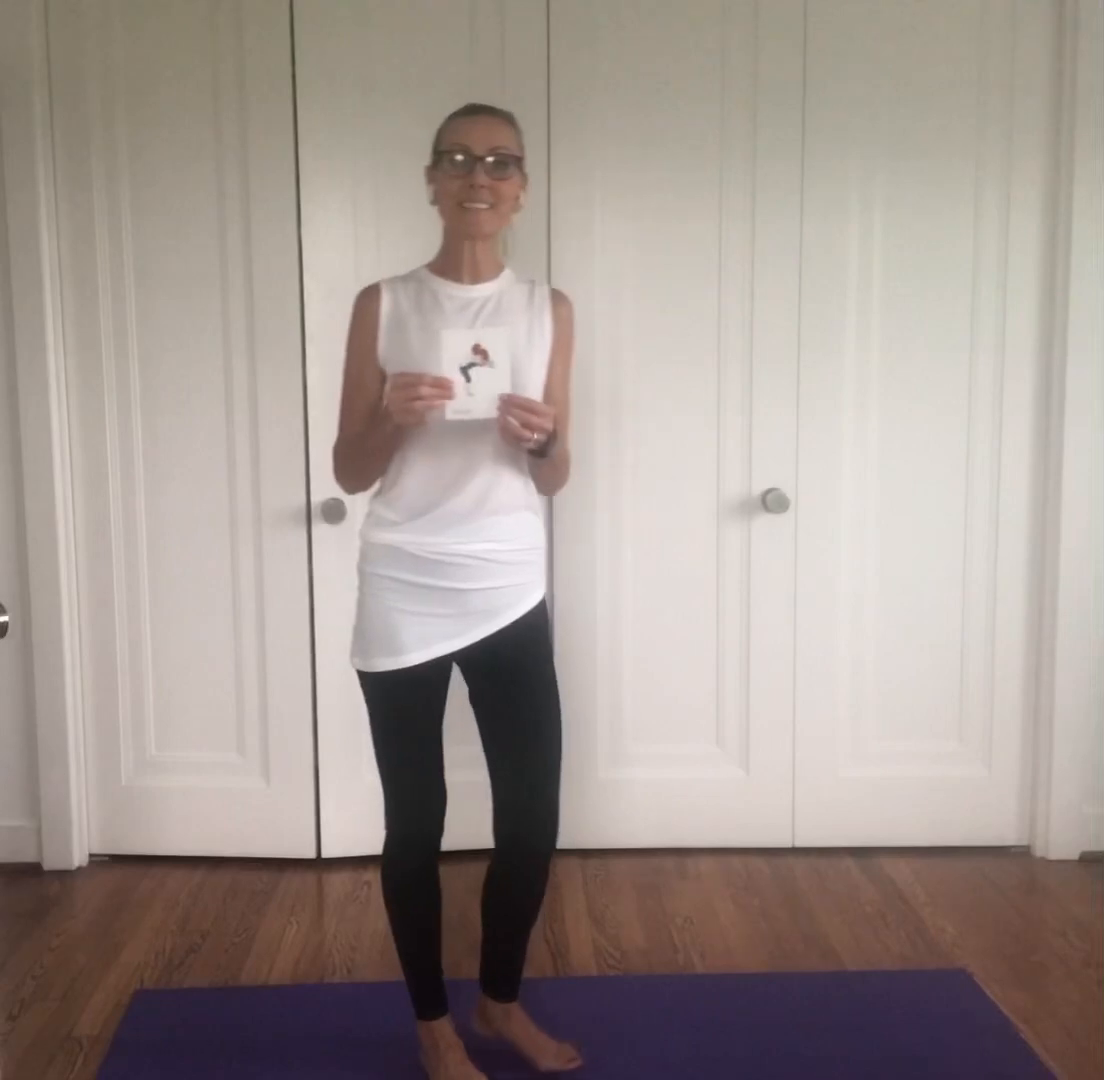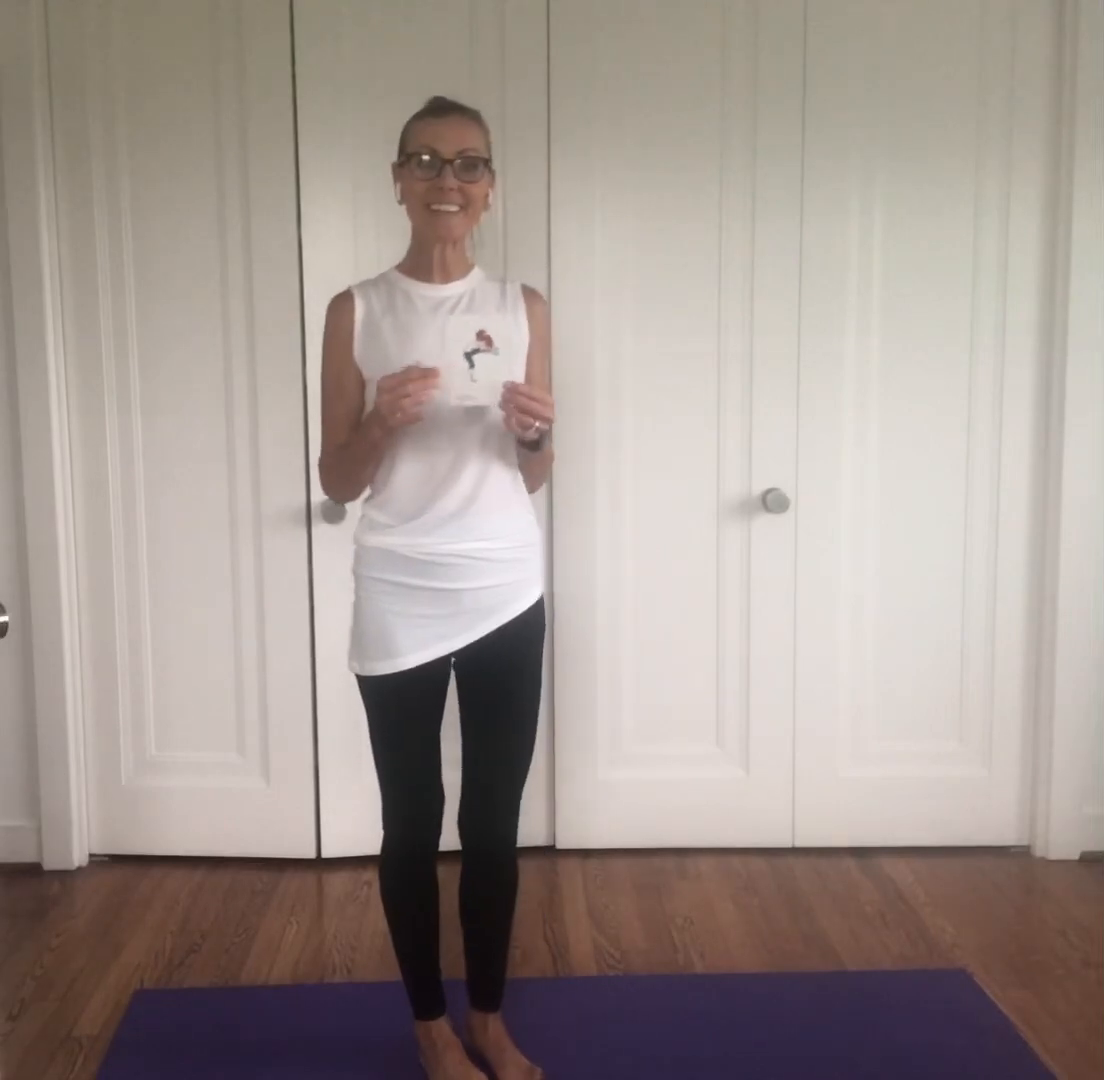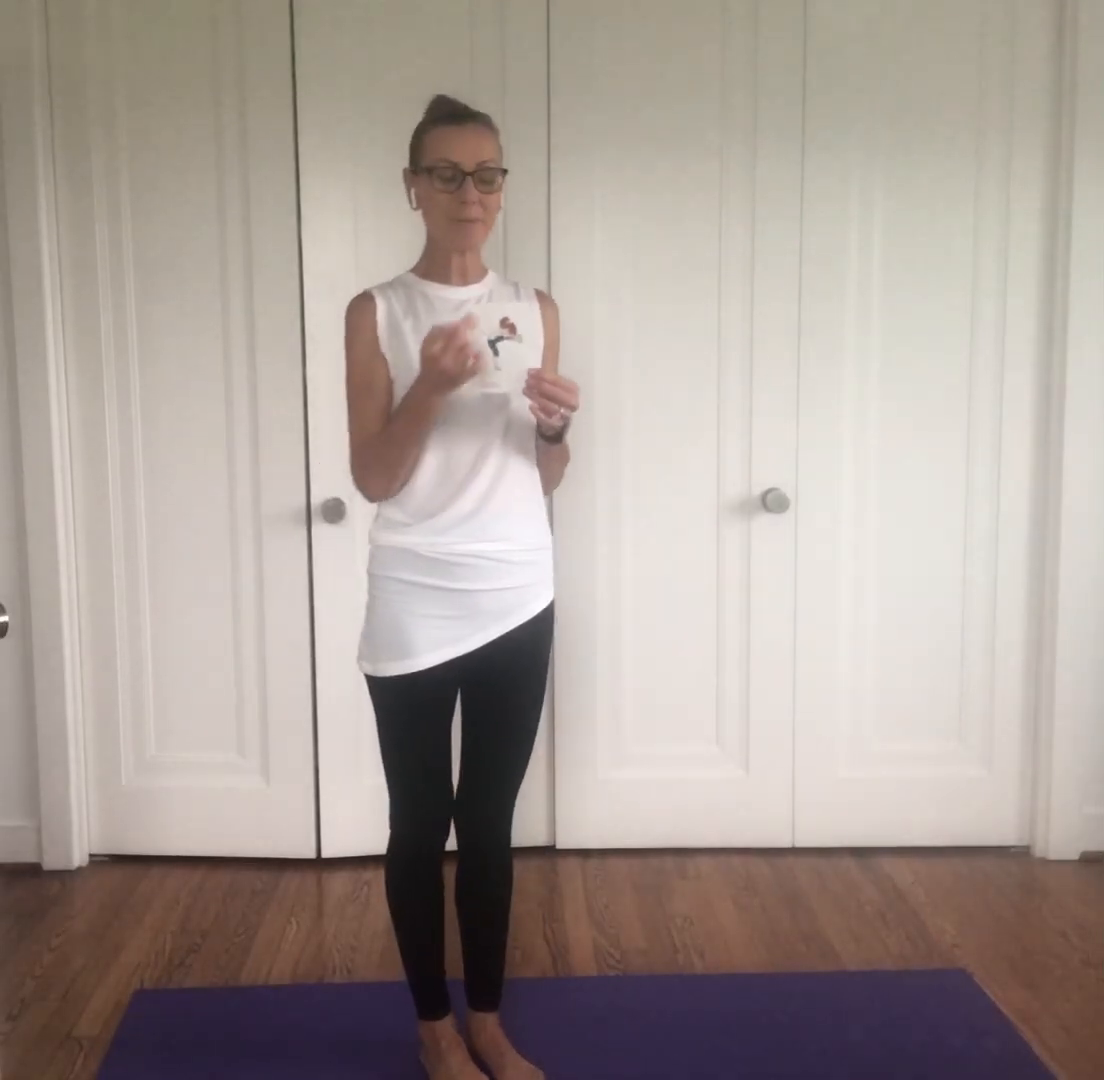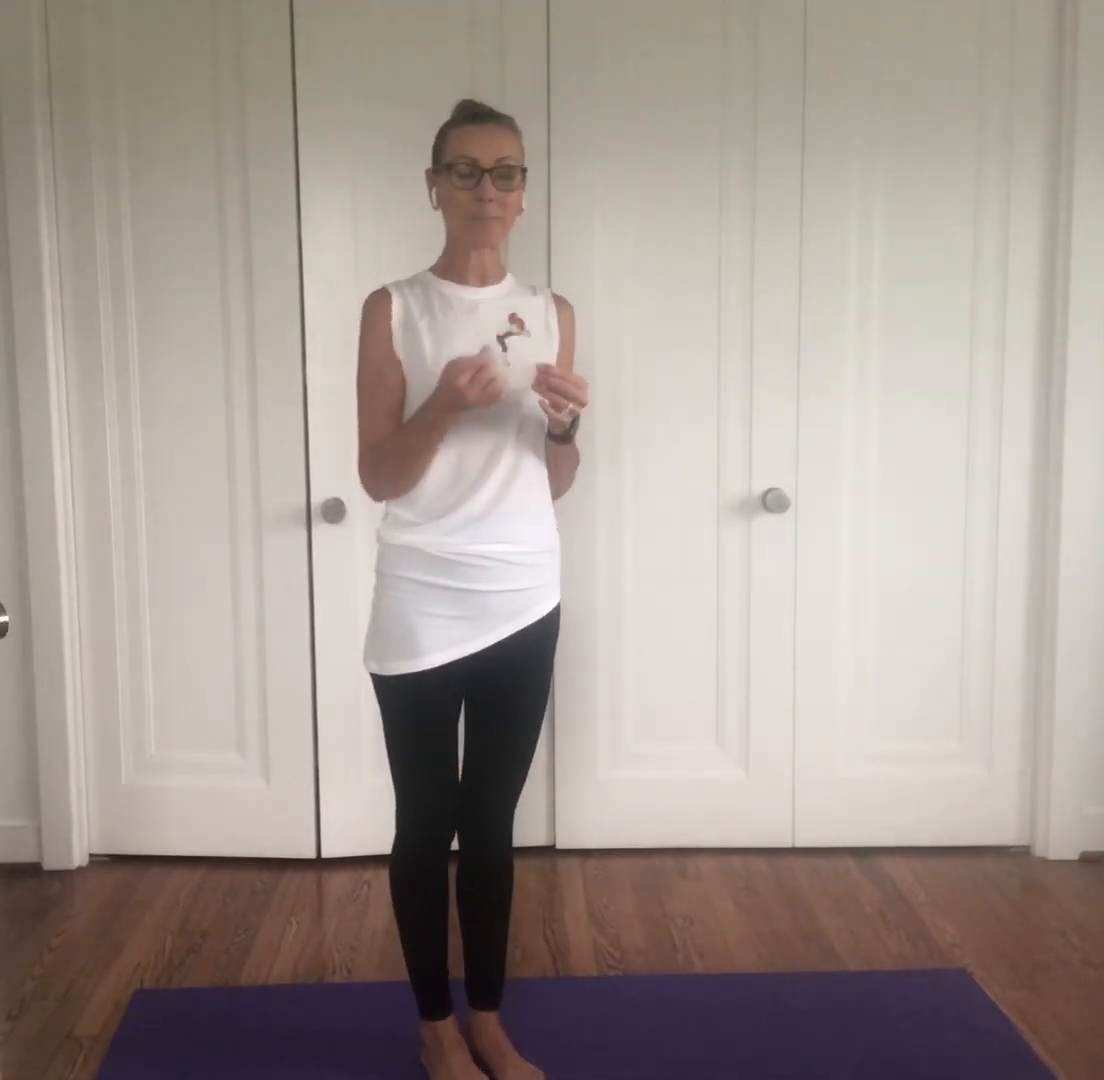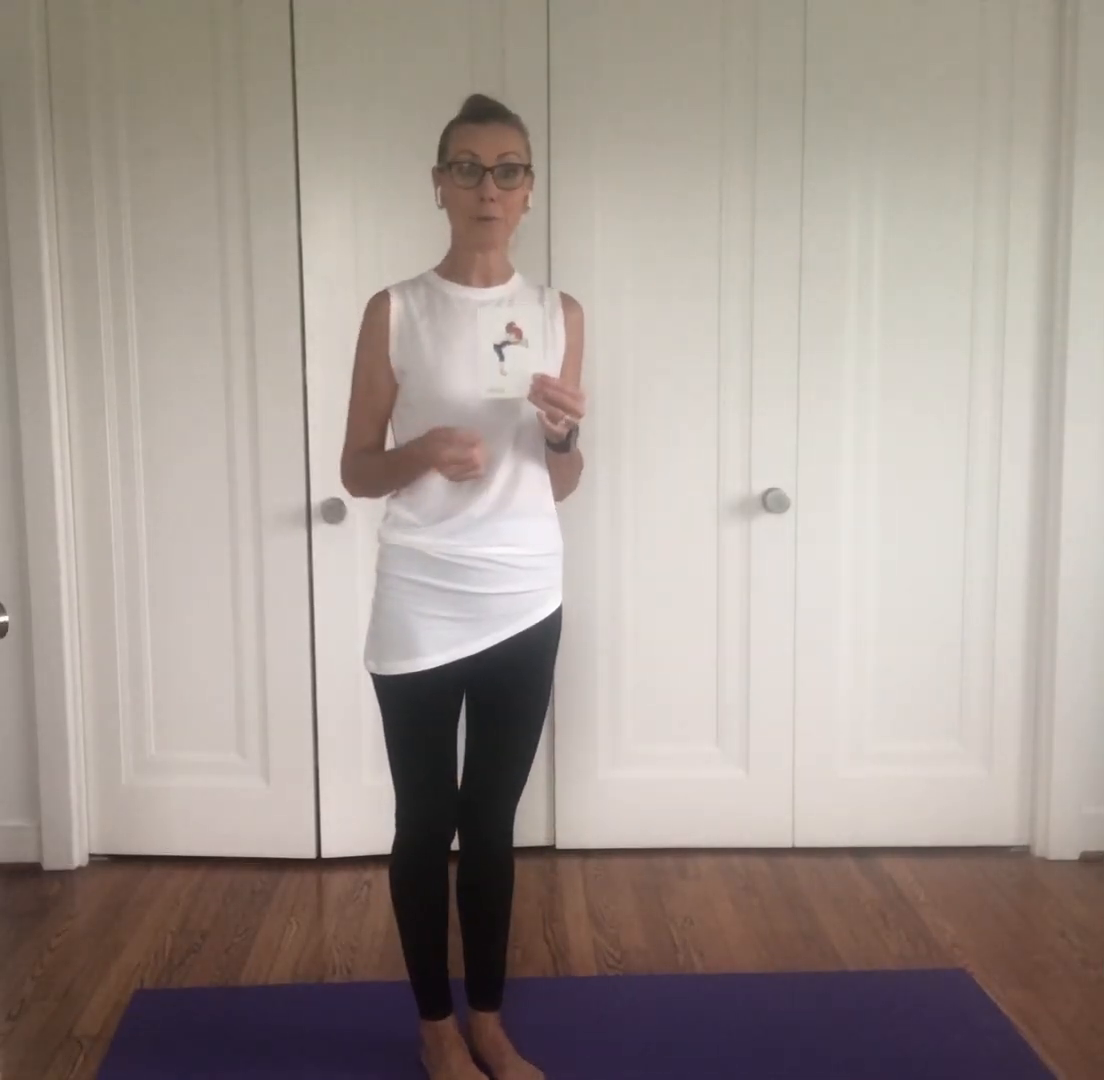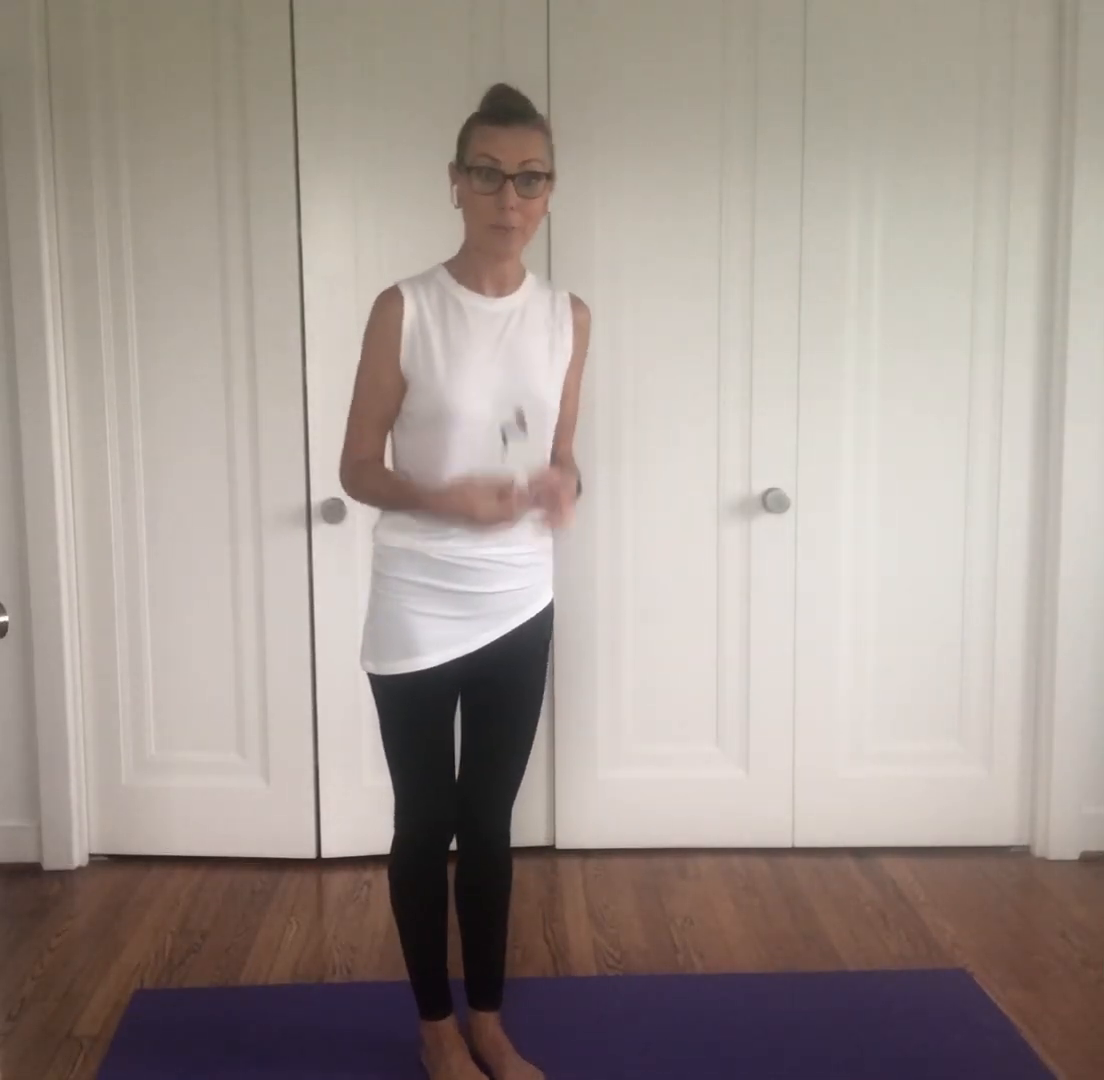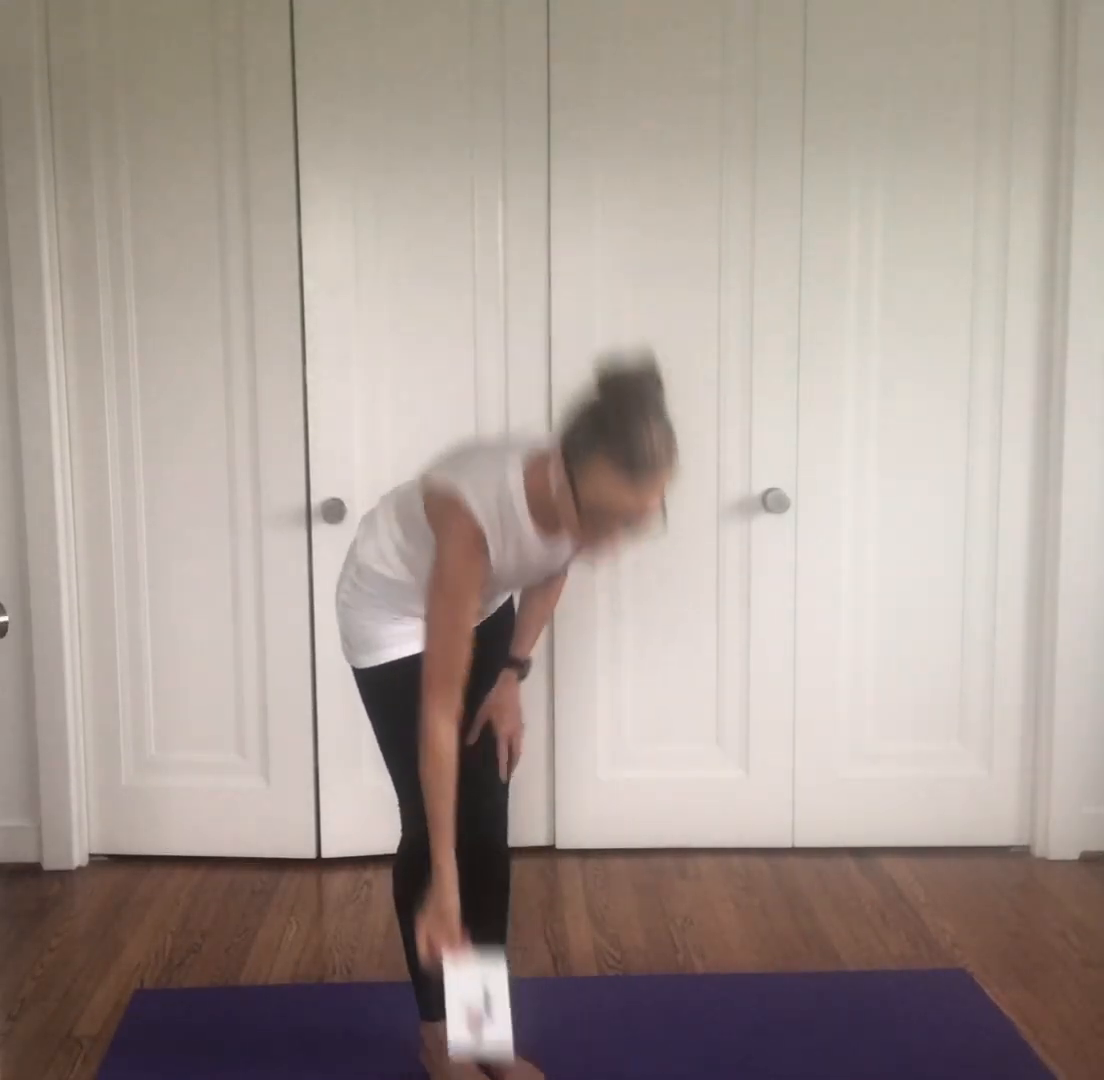
dt=0.5s
person 1, frame 1
left shoulder: (548, 310)
right shoulder: (382, 305)
left elbow: (555, 477)
right elbow: (349, 473)
left wrist: (540, 441)
right wrist: (393, 417)
left hip: (510, 598)
right hip: (404, 602)
left knee: (532, 815)
right knee: (415, 822)
left ankle: (501, 1001)
person 1, frame 2
left shoulder: (522, 308)
right shoulder: (356, 312)
left elbow: (537, 479)
right elbow: (337, 482)
left wrist: (533, 434)
right wrist: (382, 420)
left hip: (507, 598)
right hip: (401, 605)
left knee: (494, 821)
right knee: (412, 825)
person 1, frame 3
left shoulder: (533, 310)
right shoulder: (375, 313)
left elbow: (546, 479)
right elbow: (373, 478)
left wrist: (552, 426)
right wrist: (432, 384)
left hip: (517, 601)
right hip: (414, 606)
left knee: (489, 821)
right knee: (420, 823)
person 1, frame 4
left shoulder: (550, 313)
right shoulder: (392, 310)
left elbow: (554, 483)
right elbow: (377, 475)
left wrist: (562, 425)
right wrist: (445, 404)
left hip: (523, 603)
right hip: (420, 607)
left knee: (491, 821)
right knee: (425, 823)
person 1, frame 5
left shoulder: (559, 314)
right shoulder: (394, 312)
left elbow: (563, 484)
right elbow: (356, 471)
left wrist: (561, 434)
right wrist: (422, 453)
left hip: (525, 606)
right hip: (421, 610)
left knee: (492, 821)
right knee: (426, 824)
person 1, frame 6
left shoulder: (568, 319)
right shoulder: (405, 311)
left elbow: (558, 455)
right elbow: (358, 469)
left wrist: (560, 488)
right wrist: (441, 498)
left hip: (517, 612)
right hip: (418, 613)
left knee: (489, 824)
right knee: (426, 825)
person 1, frame 7
left shoulder: (608, 493)
right shoulder: (472, 509)
right elbow: (439, 707)
left wrist: (511, 672)
right wrist: (441, 888)
left hip: (479, 611)
right hip: (390, 607)
left knee: (487, 820)
right knee: (431, 824)
